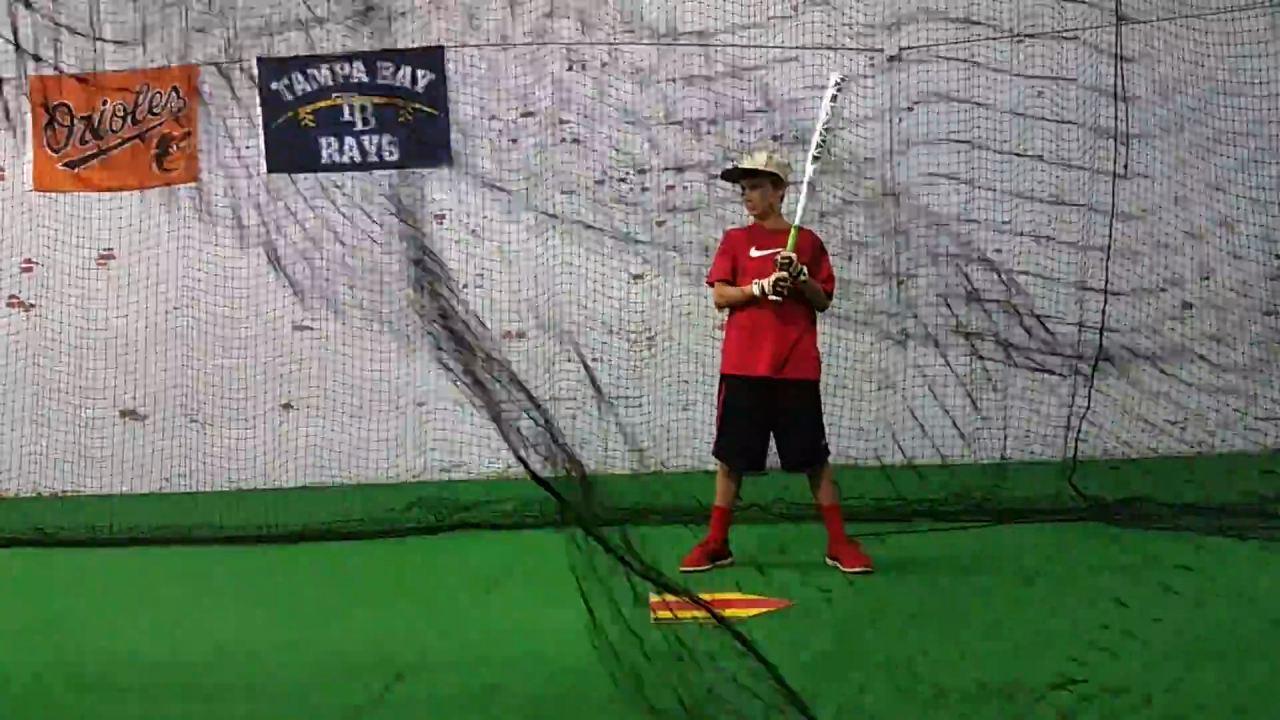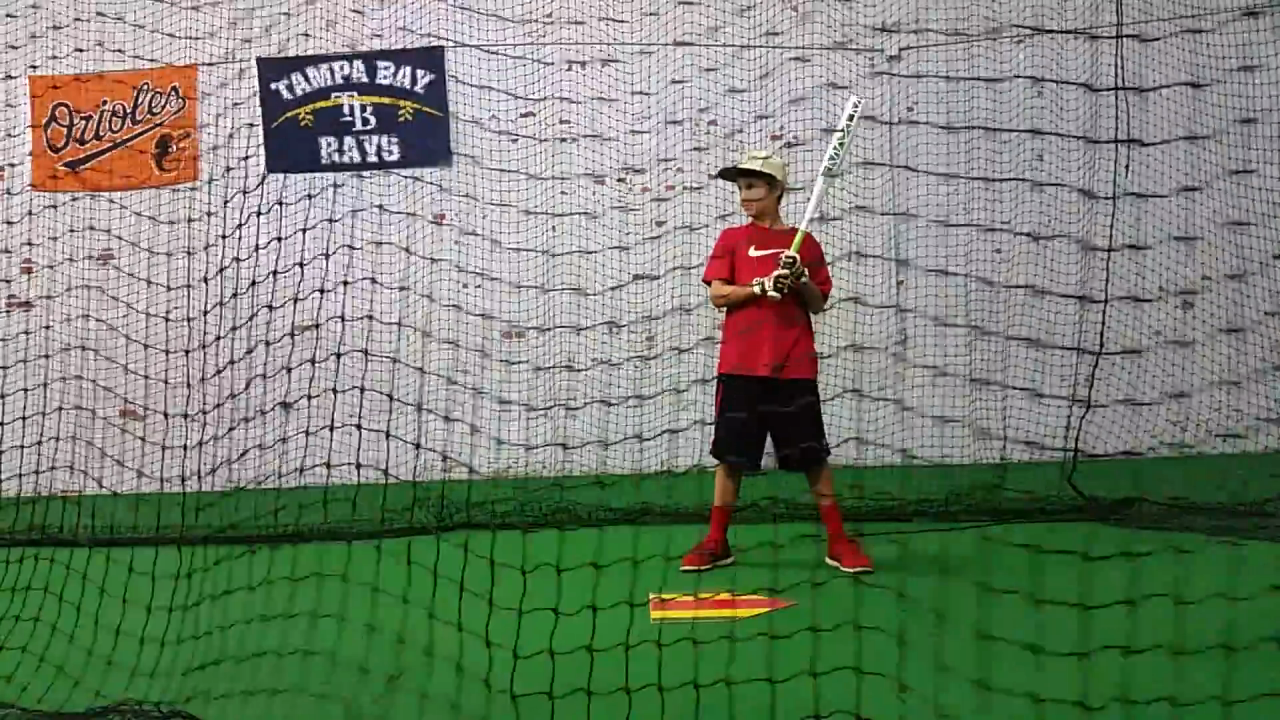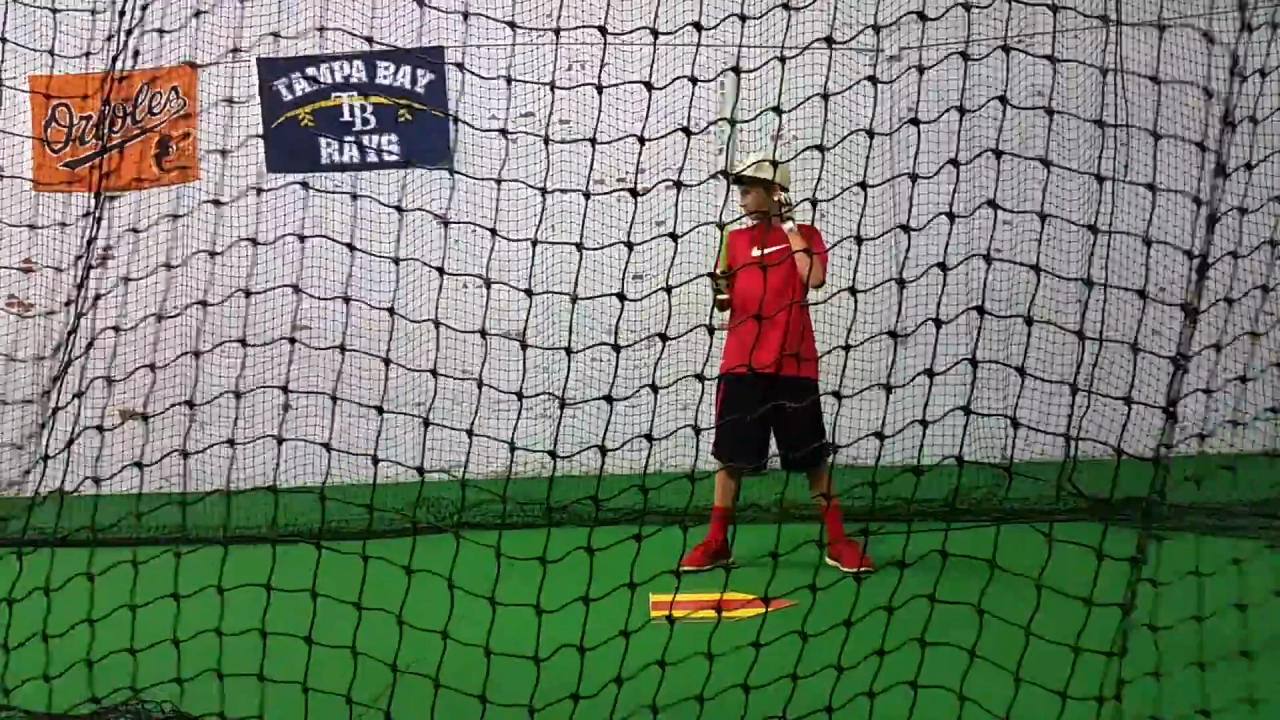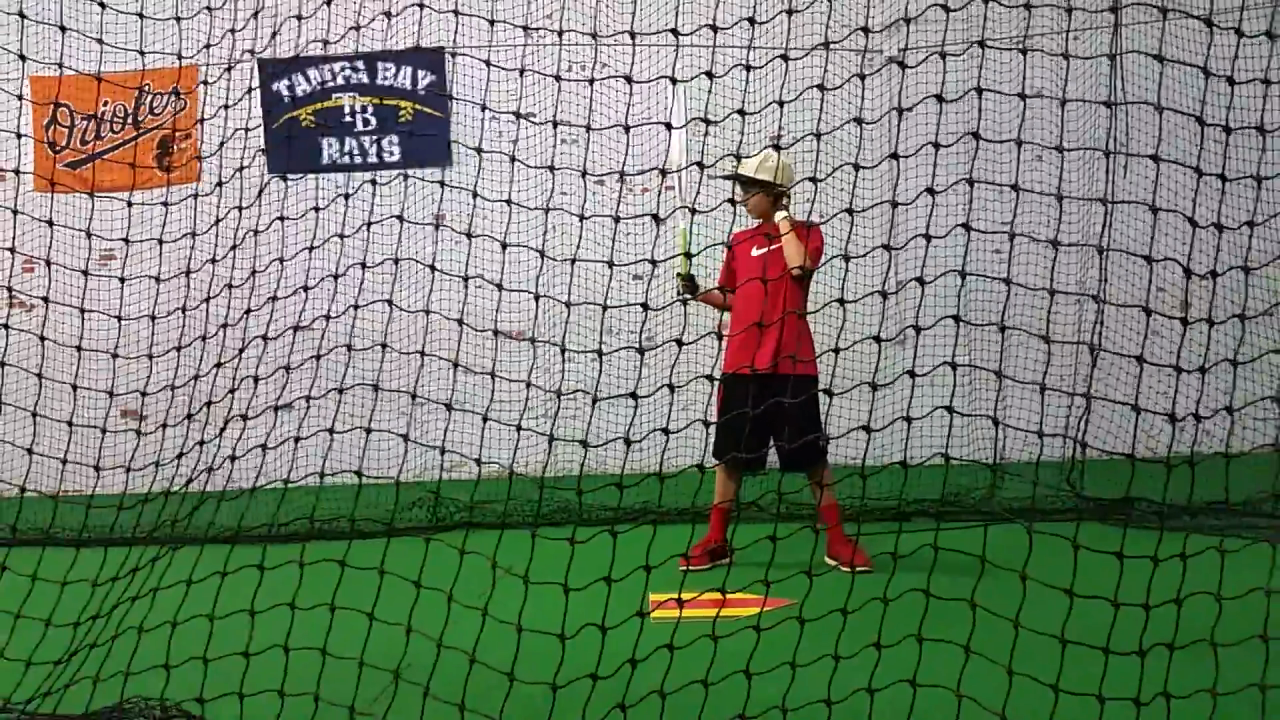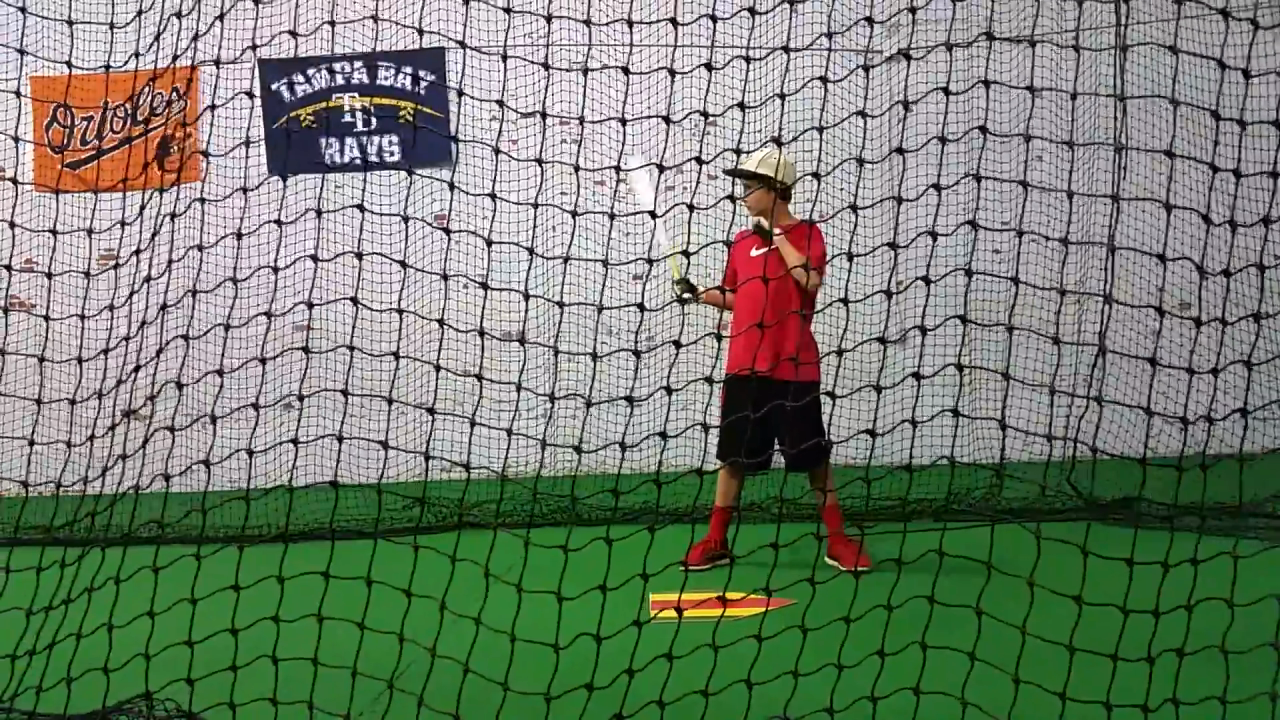
dt=1s
person 1, frame 1
left shoulder: (808, 241)
right shoulder: (735, 239)
left elbow: (823, 301)
right elbow: (720, 296)
left wrist: (800, 277)
right wrist: (762, 286)
left hip: (797, 366)
right hip: (743, 366)
left knee: (814, 456)
right knee: (731, 454)
left ankle: (838, 542)
right ankle: (716, 542)
person 1, frame 2
left shoulder: (805, 243)
right shoulder: (731, 238)
left elbow: (818, 303)
right elbow: (717, 295)
left wrist: (800, 280)
right wrist: (762, 284)
left hip: (795, 367)
right hip: (741, 366)
left knee: (813, 455)
right knee: (730, 453)
left ankle: (837, 541)
right ankle: (716, 542)
person 1, frame 3
left shoulder: (806, 234)
right shoulder: (735, 239)
left elbow: (814, 279)
right elbow: (722, 302)
left wrist: (788, 225)
right wrist: (721, 289)
left hip: (794, 362)
right hip: (743, 363)
left knee: (814, 454)
right knee: (731, 453)
left ankle: (838, 541)
right ankle: (716, 541)
person 1, frame 4
left shoulder: (806, 232)
right shoulder: (740, 241)
left elbow: (799, 267)
left wrist: (782, 216)
right wrist: (698, 292)
left hip: (791, 363)
right hip: (741, 363)
left knee: (811, 454)
right knee: (730, 454)
left ankle: (837, 541)
right ankle: (716, 540)
person 1, frame 5
left shoulder: (808, 233)
right shoulder: (742, 241)
left elbow: (810, 283)
left wrist: (777, 236)
right wrist: (697, 294)
left hip: (794, 365)
right hip: (745, 365)
left knee: (814, 455)
right knee: (733, 454)
left ankle: (838, 541)
right ankle: (716, 541)
